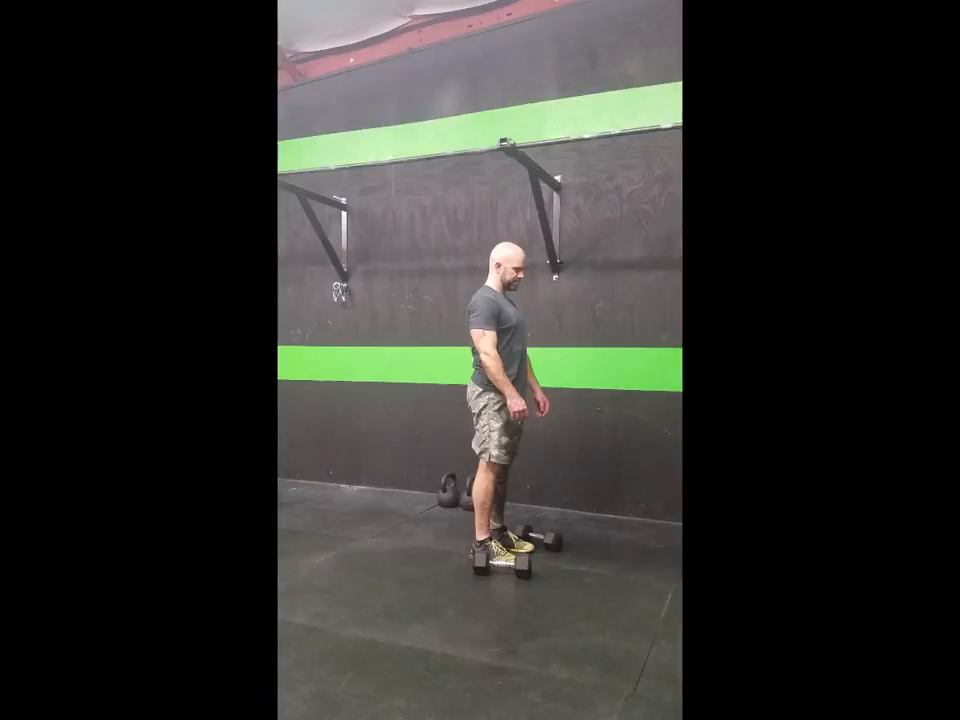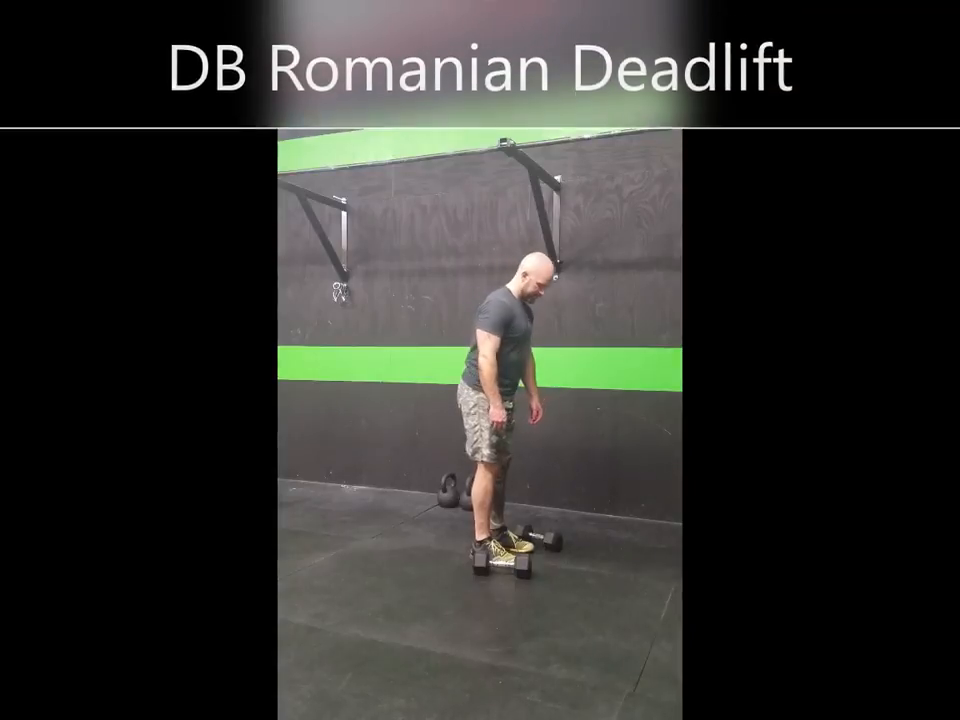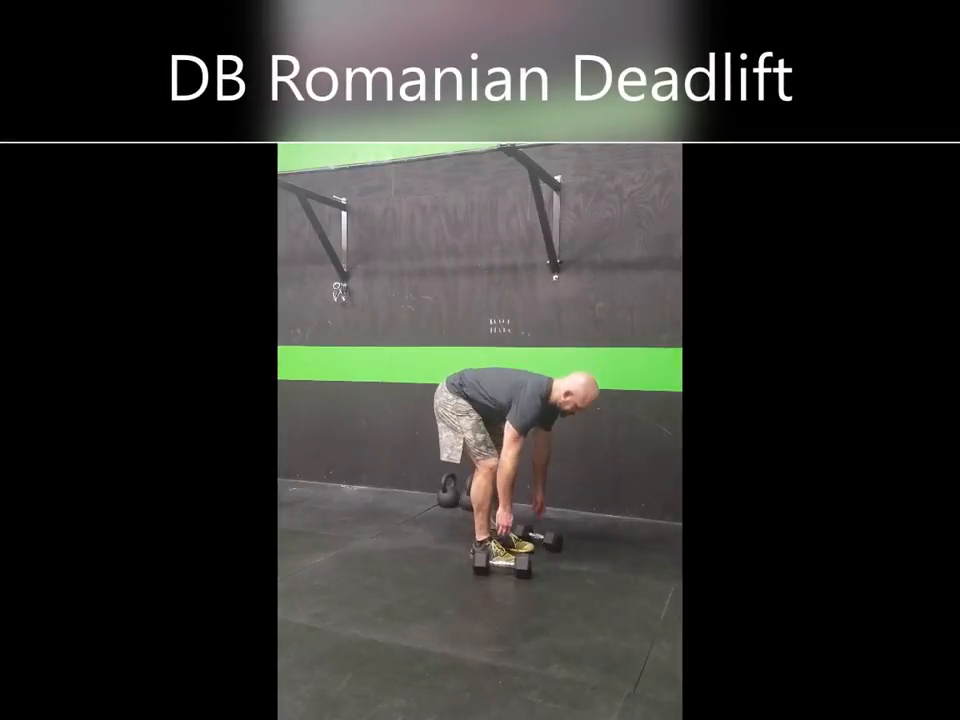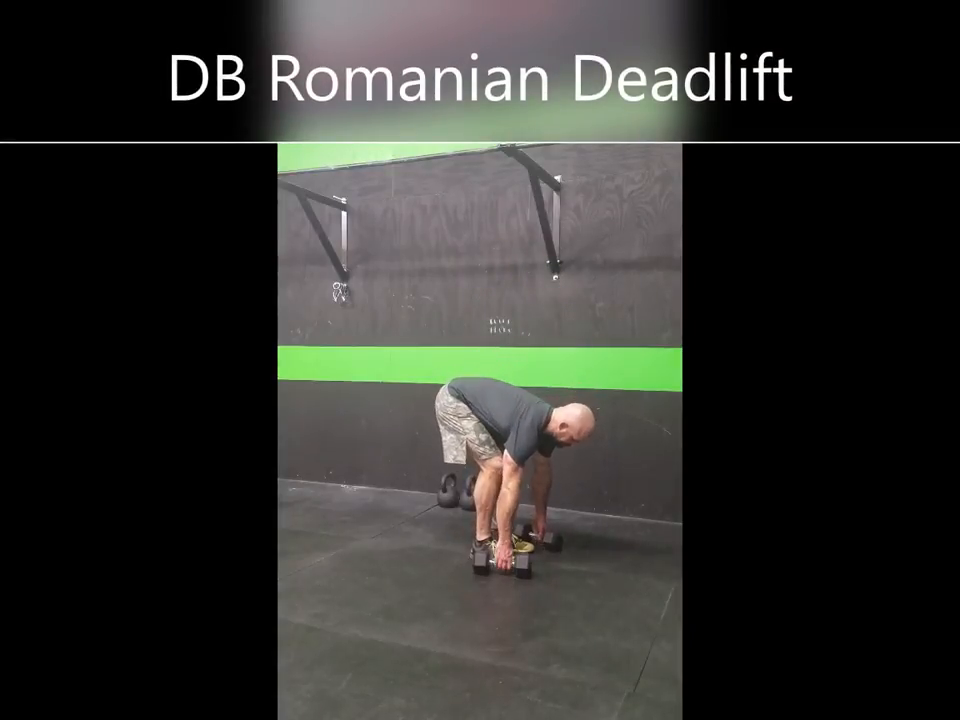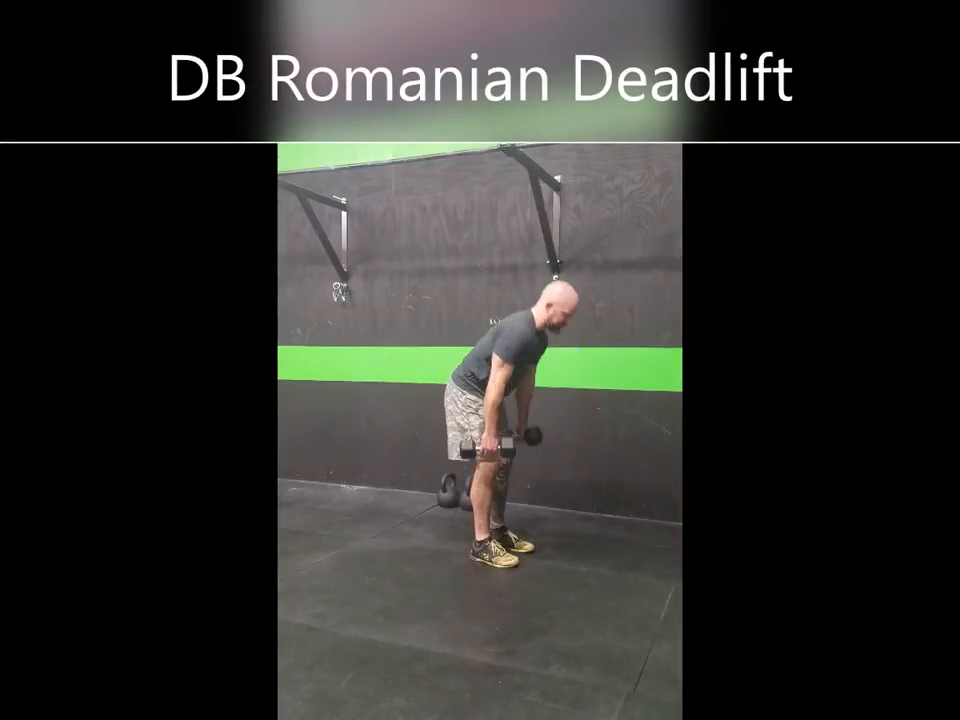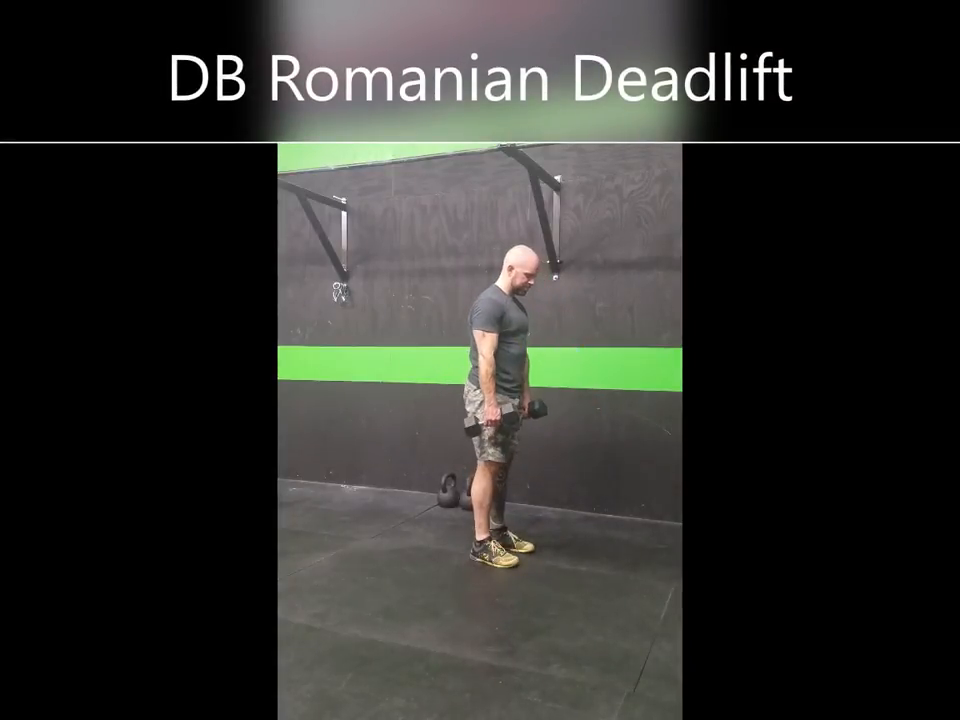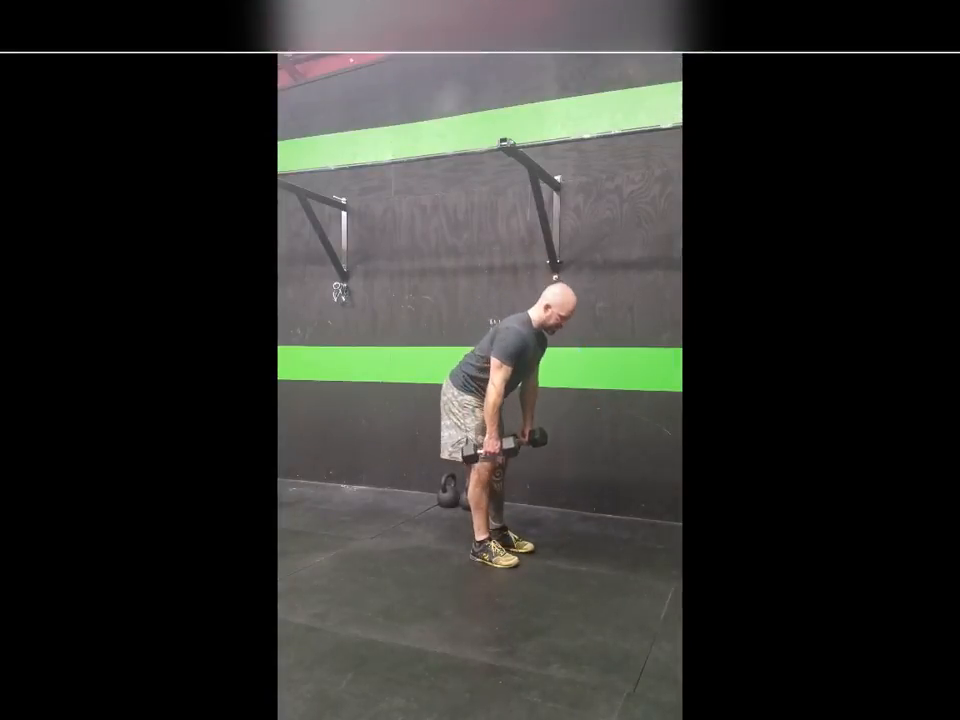
dt=0.7s
person 1, frame 1
left shoulder: (505, 302)
right shoulder: (484, 302)
right elbow: (487, 355)
left wrist: (535, 389)
right wrist: (513, 396)
left hip: (508, 396)
right hip: (492, 396)
left knee: (502, 466)
right knee: (490, 466)
left ankle: (498, 530)
right ankle: (482, 542)
person 1, frame 2
left shoulder: (525, 309)
right shoulder: (499, 305)
left elbow: (525, 356)
right elbow: (486, 357)
left wrist: (533, 395)
right wrist: (494, 406)
left hip: (502, 395)
right hip: (478, 393)
left knee: (501, 464)
right knee: (488, 465)
left ankle: (497, 530)
right ankle: (481, 541)
person 1, frame 3
left shoulder: (548, 398)
right shoulder: (532, 400)
left elbow: (542, 447)
right elbow: (509, 457)
left wrist: (539, 490)
right wrist: (505, 509)
left hip: (477, 403)
right hip: (455, 398)
left knee: (499, 464)
right knee: (488, 465)
left ankle: (498, 532)
right ankle: (482, 543)
person 1, frame 4
left shoulder: (546, 423)
right shoulder: (528, 429)
left elbow: (542, 473)
right elbow: (509, 488)
left wrist: (541, 518)
right wrist: (505, 545)
left hip: (474, 402)
right hip: (454, 401)
left knee: (507, 469)
right knee: (494, 466)
left ankle: (498, 536)
right ankle: (482, 543)
person 1, frame 5
left shoulder: (539, 336)
right shoulder: (517, 331)
left elbow: (526, 380)
right elbow: (496, 383)
left wrist: (522, 422)
right wrist: (490, 433)
left hip: (485, 394)
right hip: (466, 393)
left knee: (503, 461)
right knee: (488, 464)
left ankle: (498, 531)
right ankle: (482, 543)
person 1, frame 6
left shoulder: (515, 305)
right shoulder: (489, 303)
right elbow: (485, 357)
left wrist: (525, 394)
right wrist: (490, 404)
left hip: (509, 397)
right hip: (489, 396)
left knee: (502, 465)
right knee: (489, 466)
left ankle: (498, 530)
right ankle: (482, 543)
person 1, frame 7
left shoulder: (538, 338)
right shoulder: (514, 332)
left elbow: (530, 382)
right elbow: (496, 385)
left wrist: (528, 423)
right wrist: (491, 436)
left hip: (484, 399)
right hip: (464, 394)
left knee: (498, 464)
right knee: (484, 466)
left ankle: (498, 531)
right ankle: (482, 544)
